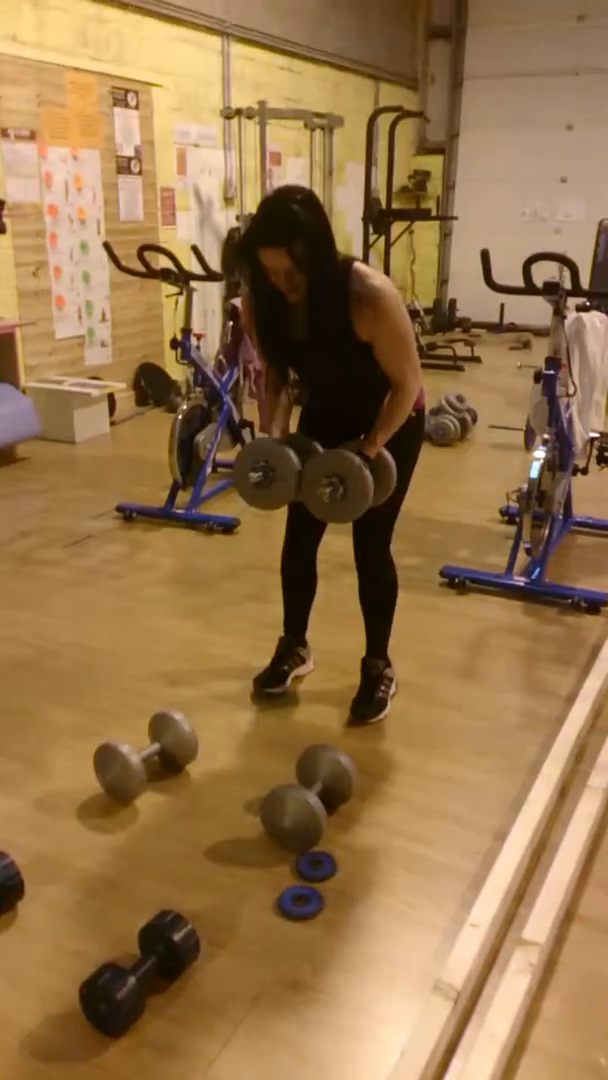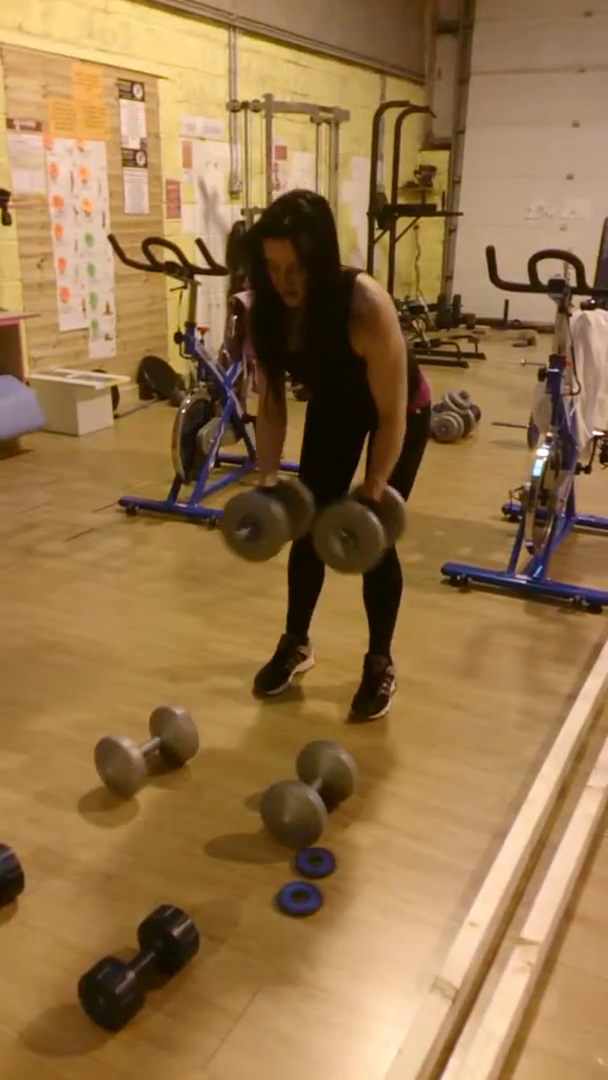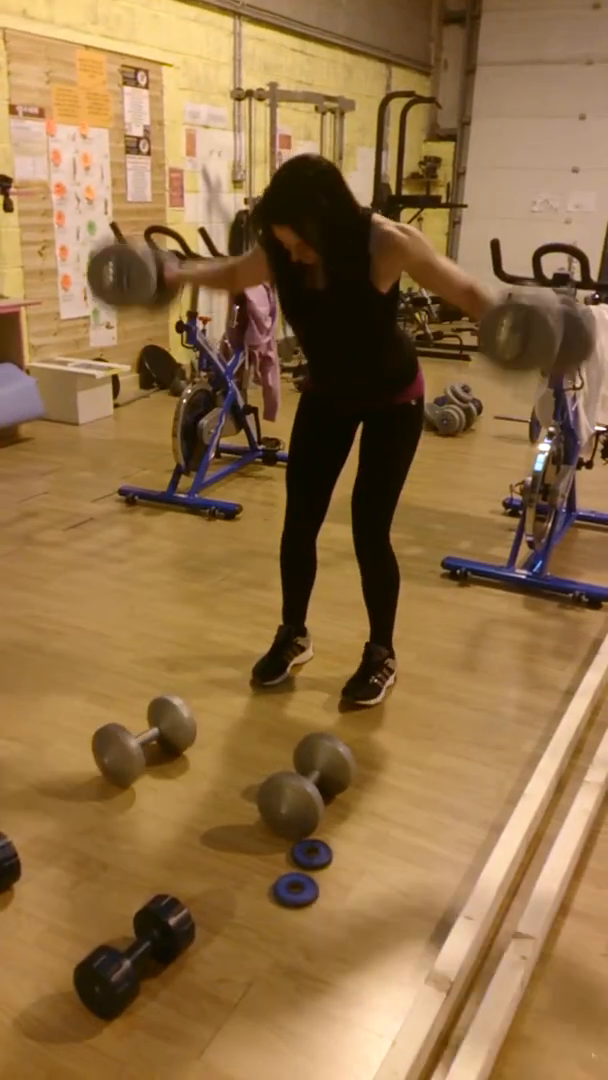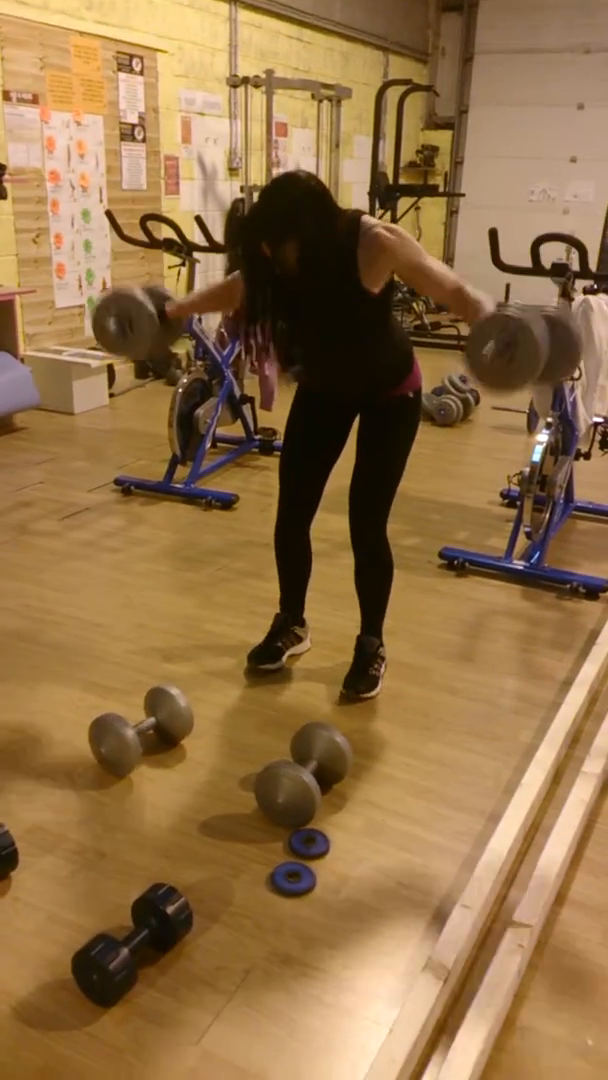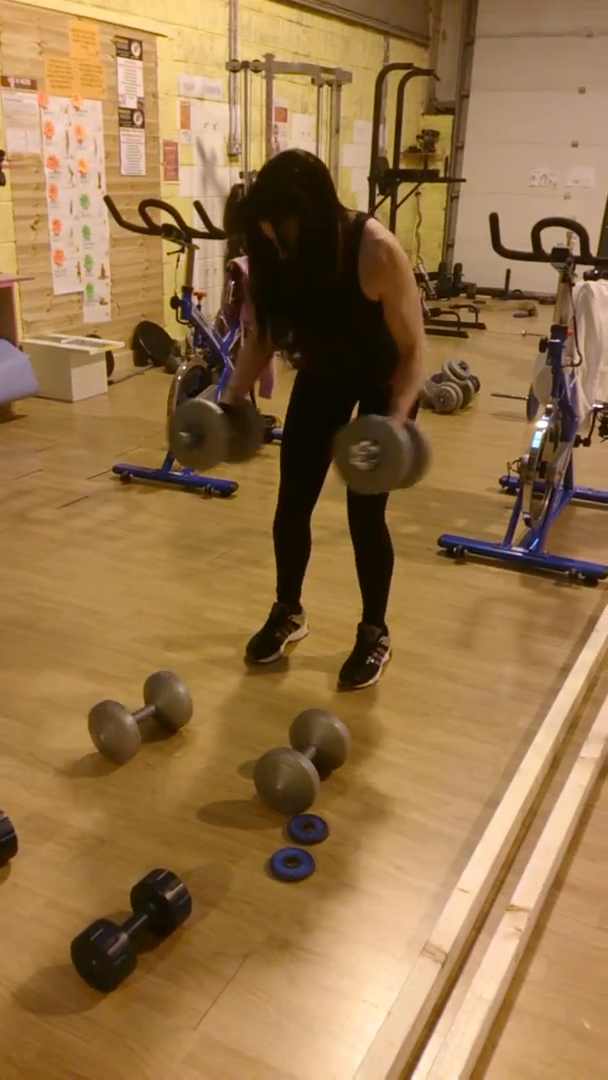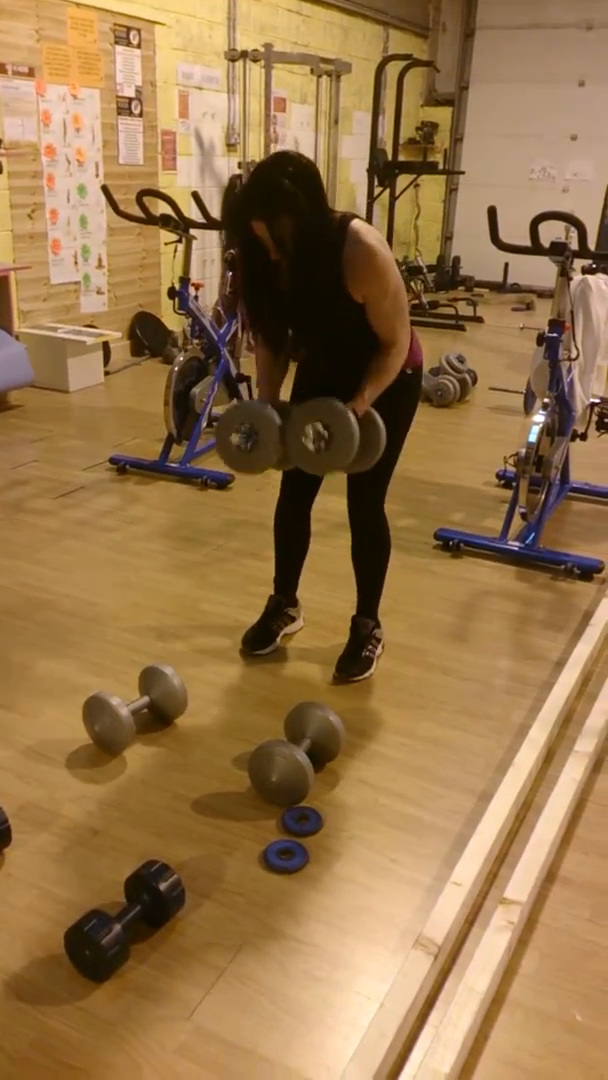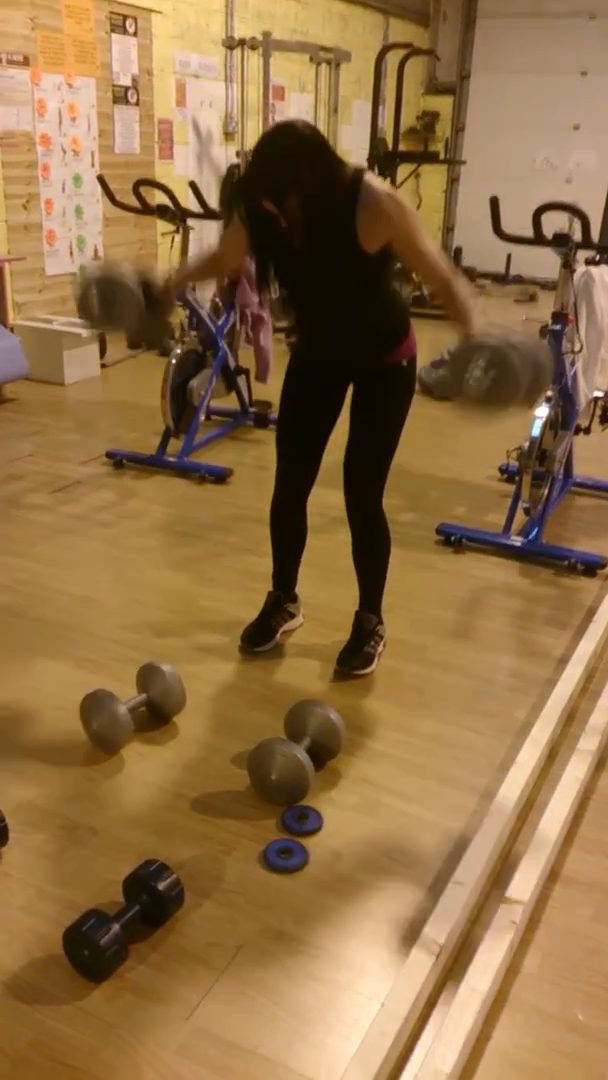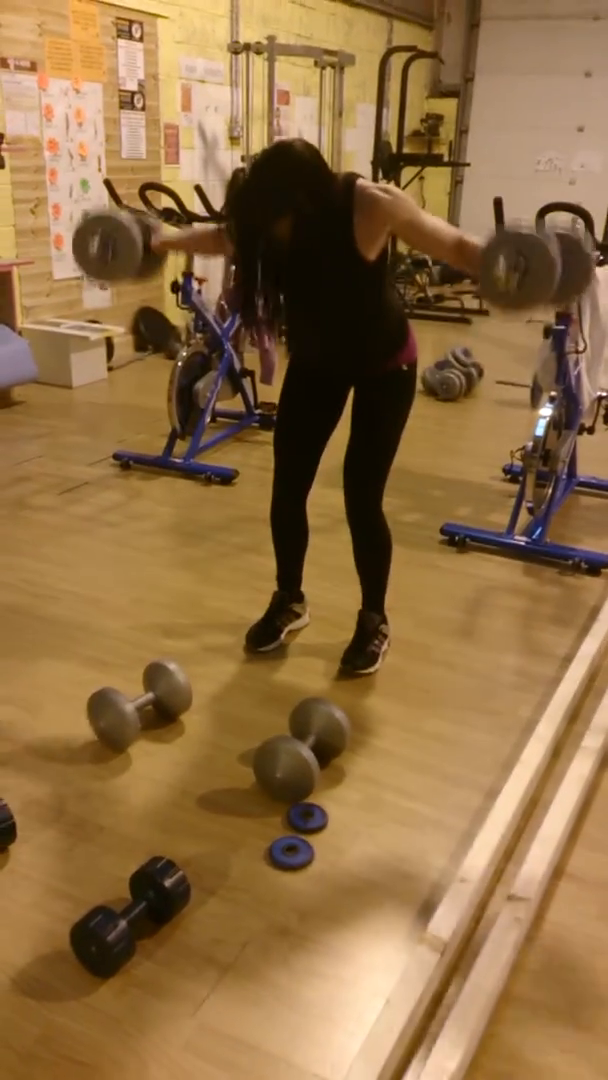
dt=0.4s
person 1, frame 1
left shoulder: (369, 295)
right shoulder: (259, 300)
left elbow: (407, 383)
right elbow: (275, 373)
left wrist: (369, 451)
right wrist: (274, 435)
left hip: (391, 420)
right hip: (324, 416)
left knee: (370, 543)
right knee: (299, 535)
left ankle: (379, 666)
right ankle: (293, 647)
person 1, frame 2
left shoulder: (367, 308)
right shoulder: (266, 307)
left elbow: (391, 413)
right elbow: (271, 396)
left wrist: (372, 495)
right wrist: (268, 474)
left hip: (399, 414)
right hip: (331, 413)
right knee: (308, 531)
left ankle: (380, 664)
right ankle: (295, 644)
person 1, frame 3
left shoulder: (385, 242)
right shoulder: (280, 253)
left elbow: (463, 289)
right elbow: (233, 273)
right wrist: (175, 273)
left hip: (392, 399)
right hip: (325, 394)
left knee: (369, 530)
right knee: (300, 520)
left ankle: (381, 655)
right ankle: (293, 635)
person 1, frame 4
left shoulder: (374, 244)
right shoulder: (276, 256)
left elbow: (455, 292)
right elbow: (236, 292)
right wrist: (178, 307)
left hip: (389, 392)
right hip: (322, 388)
left knee: (366, 523)
right knee: (291, 512)
left ankle: (372, 645)
right ankle: (290, 624)
person 1, frame 5
left shoulder: (377, 252)
right shoulder: (275, 253)
left elbow: (411, 349)
right elbow: (262, 335)
left wrist: (397, 419)
right wrist: (233, 397)
left hip: (381, 383)
right hip: (320, 378)
left knee: (364, 510)
right knee: (292, 501)
left ankle: (375, 633)
right ankle: (287, 612)
person 1, frame 6
left shoulder: (363, 252)
right shoulder: (265, 255)
left elbow: (396, 343)
right elbow: (269, 336)
left wrist: (354, 411)
right wrist: (266, 408)
left hip: (387, 376)
right hip: (321, 368)
left knee: (364, 500)
right knee: (294, 491)
left ankle: (368, 626)
right ankle: (284, 604)
person 1, frame 7
left shoulder: (373, 204)
right shoulder: (267, 213)
left elbow: (441, 275)
right elbow: (224, 257)
left wrist: (475, 335)
right wrist: (169, 283)
left hip: (383, 361)
right hip: (315, 353)
left knee: (362, 494)
right knee: (289, 484)
left ankle: (370, 620)
right ankle: (283, 600)
person 1, frame 8
left shoulder: (370, 205)
right shoulder: (269, 217)
left elbow: (451, 244)
right elbow: (226, 238)
right wrist: (166, 242)
left hip: (384, 364)
right hip: (314, 359)
left knee: (361, 498)
right knee: (287, 487)
left ankle: (374, 621)
right ankle: (289, 601)
